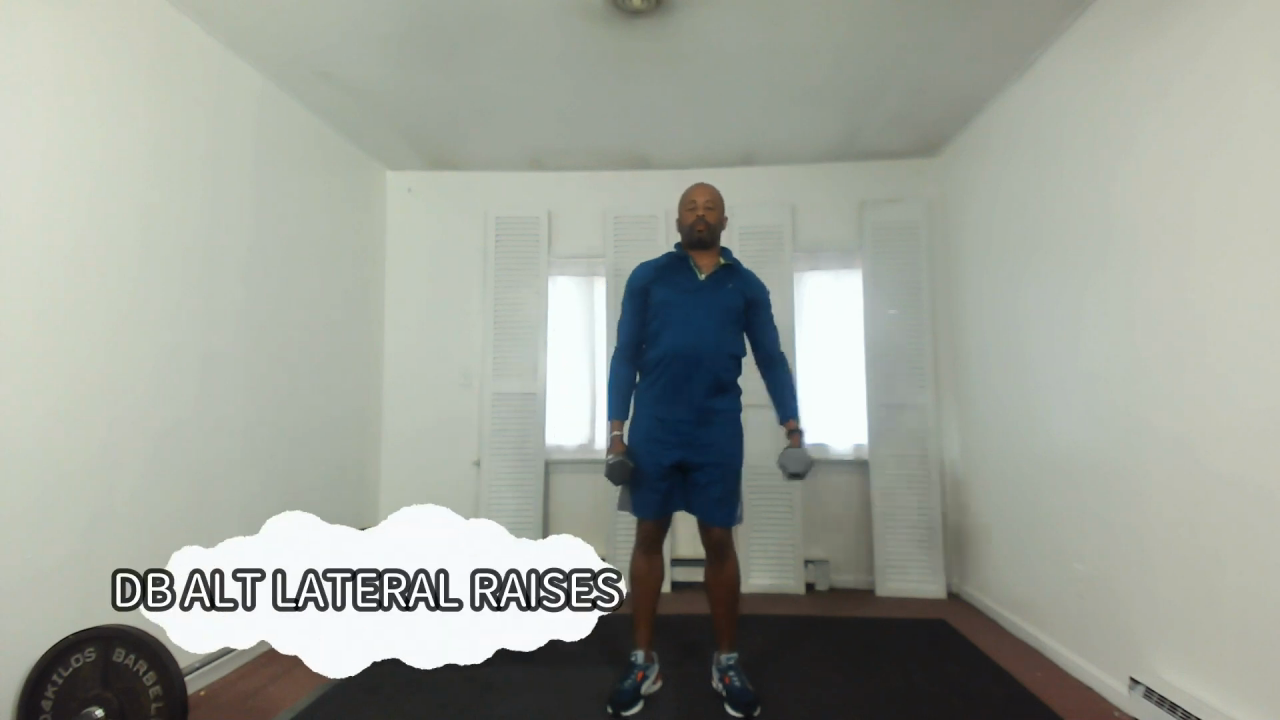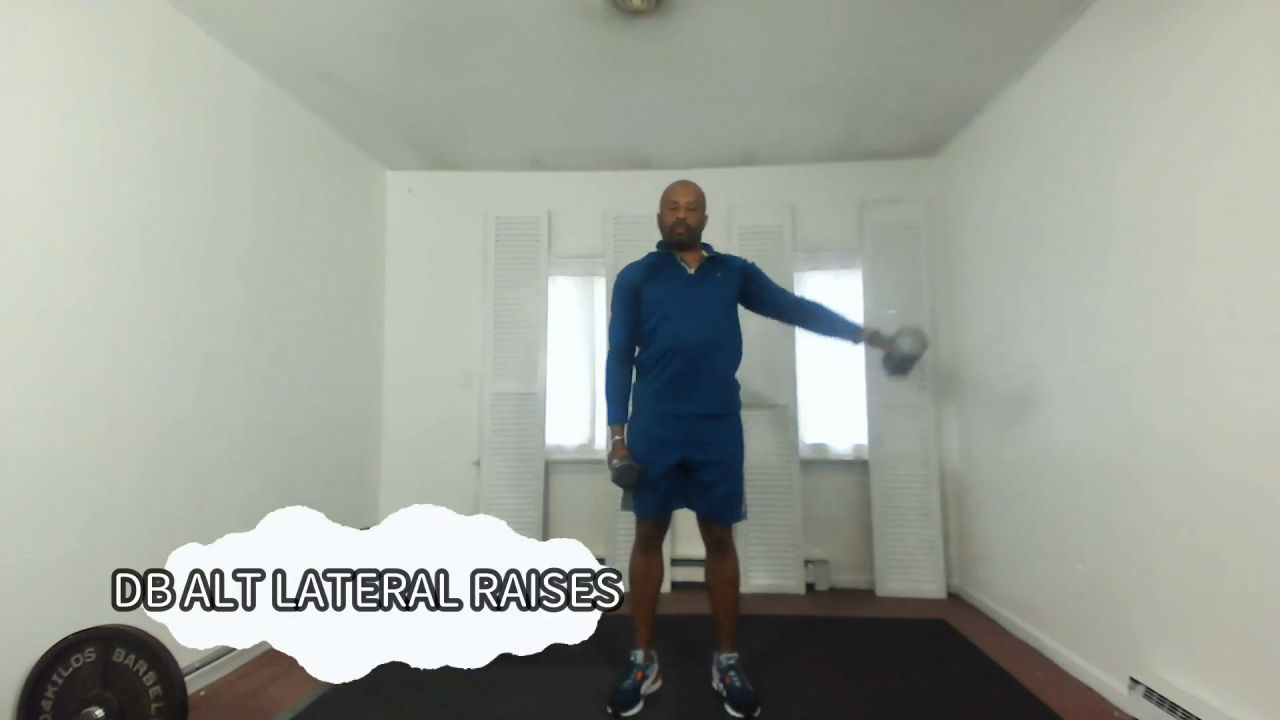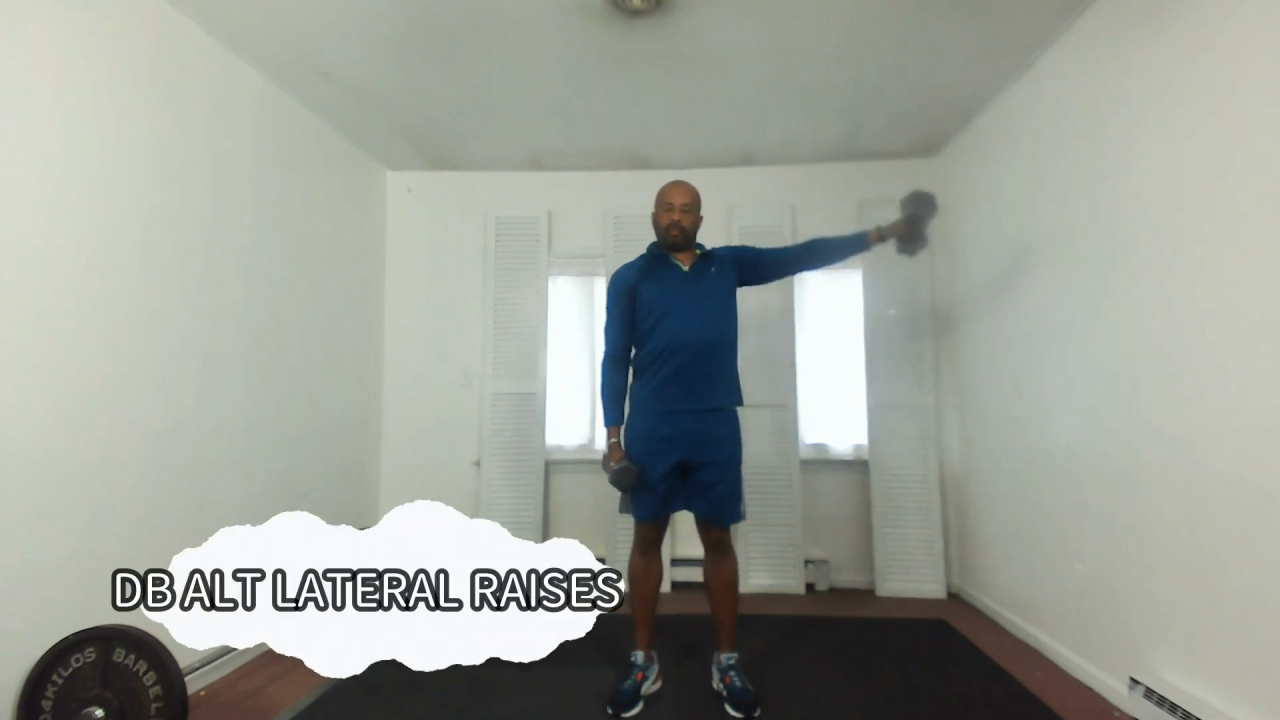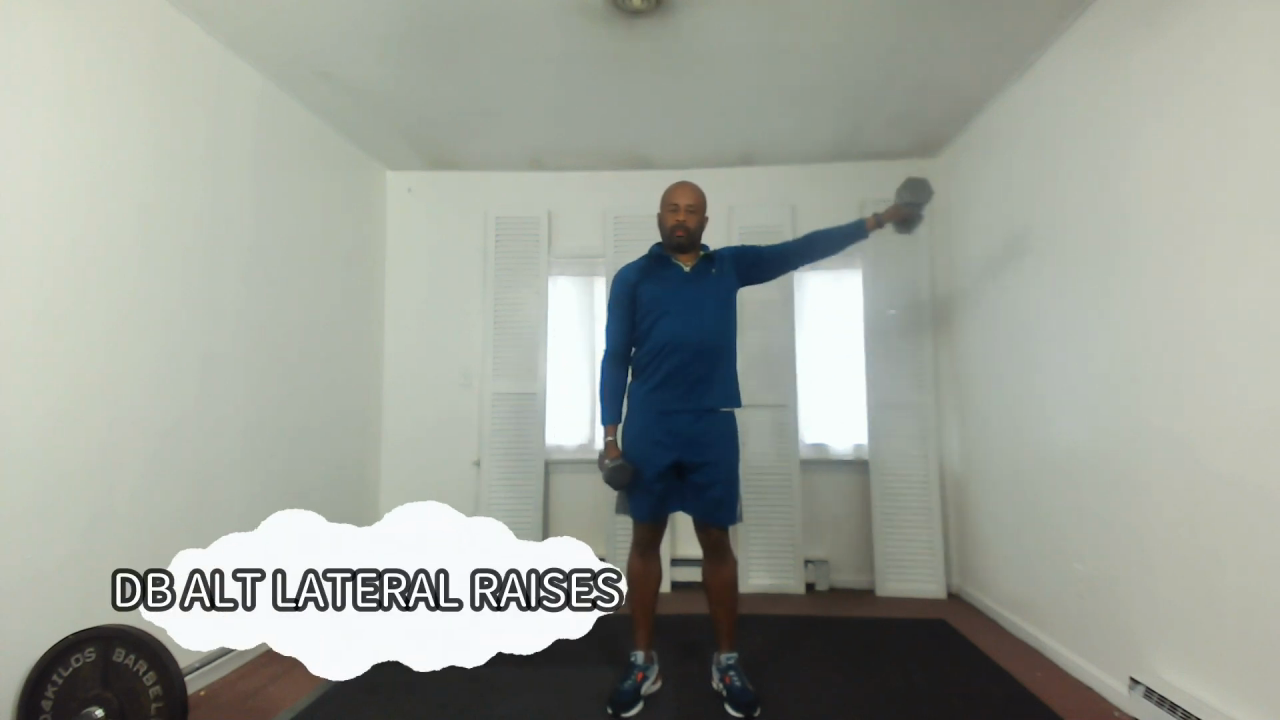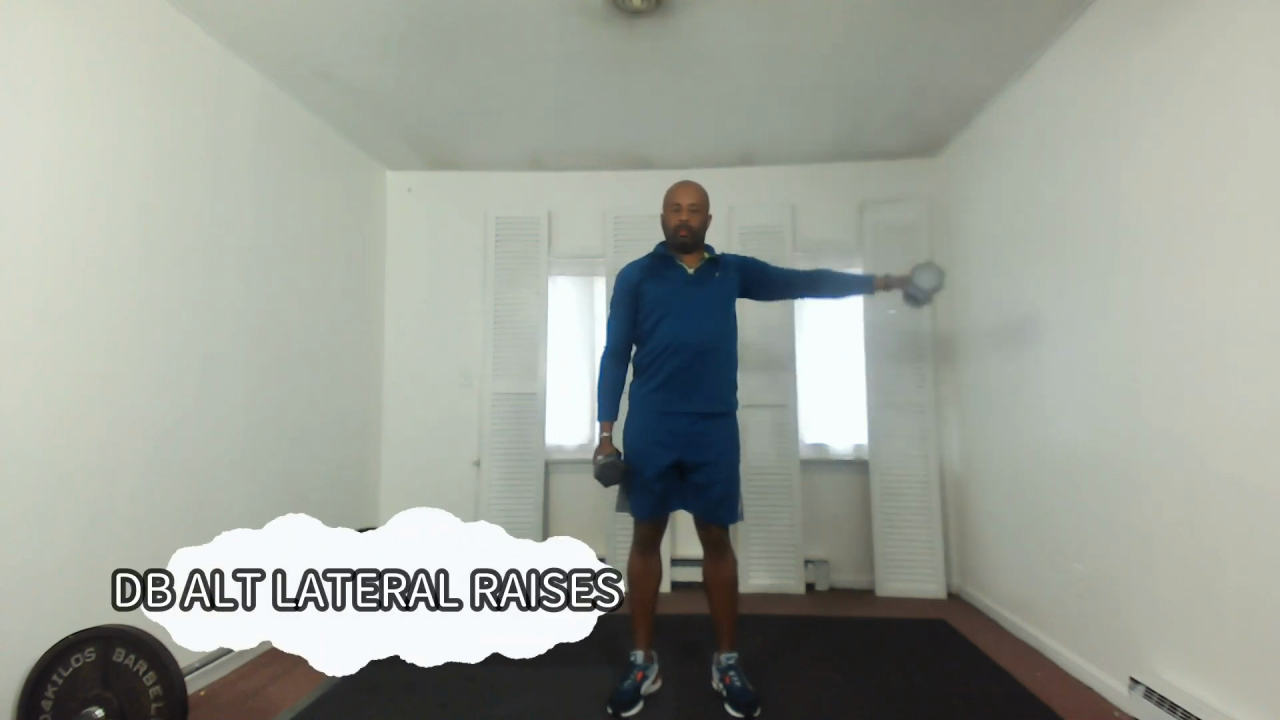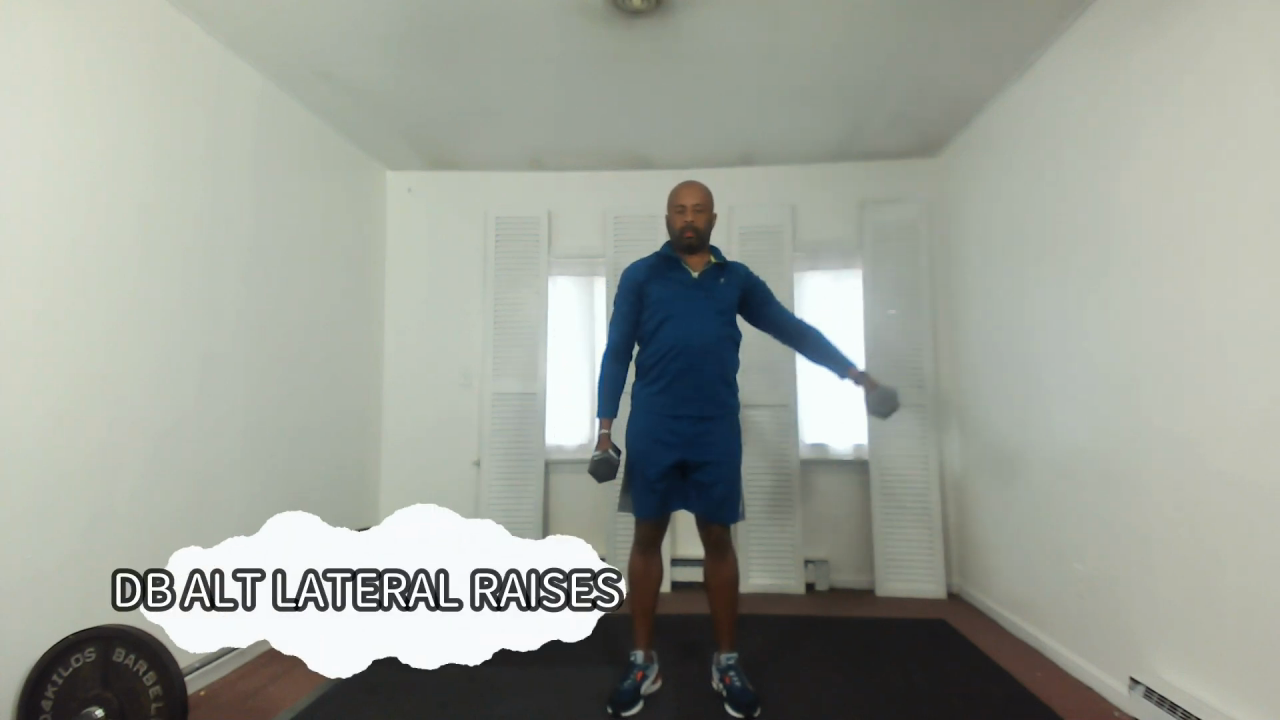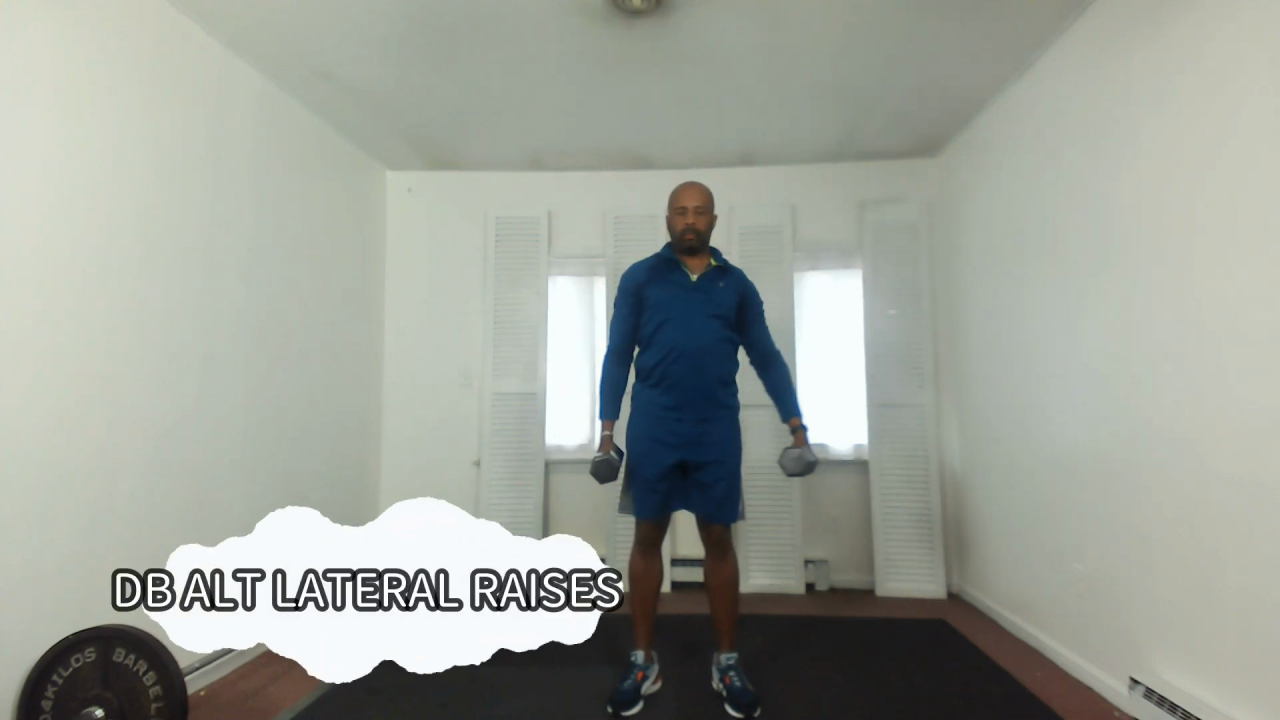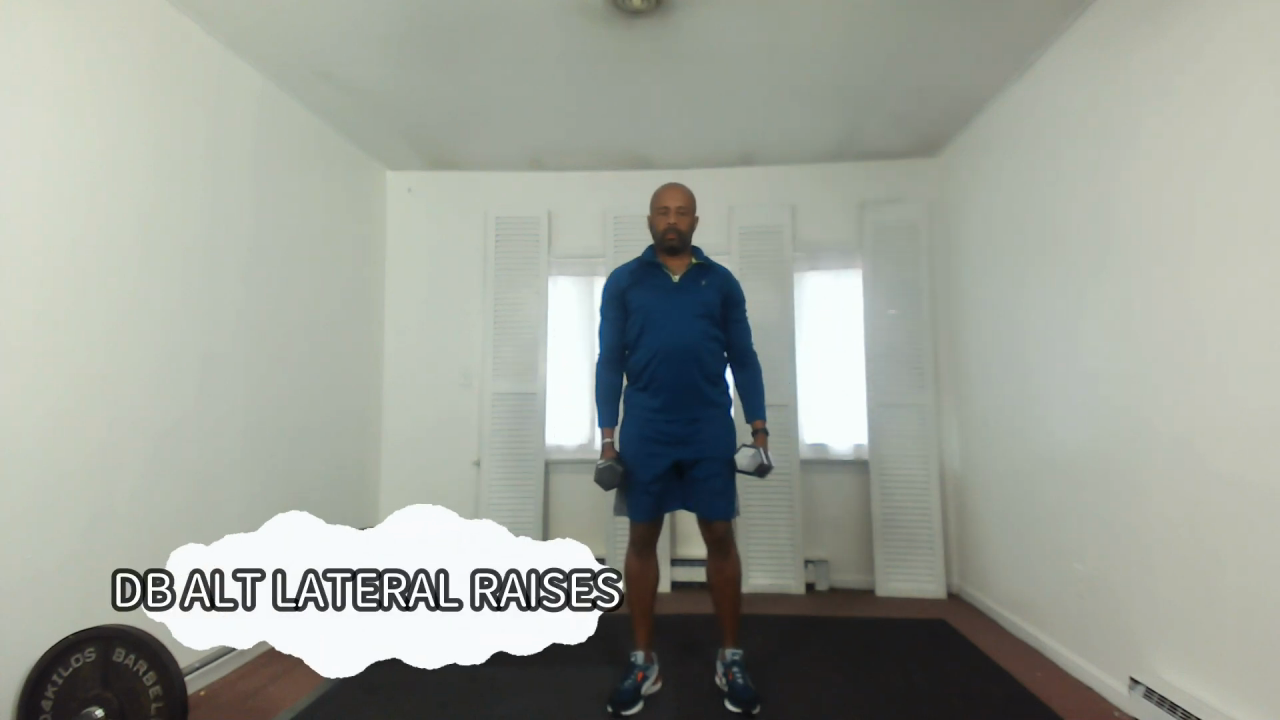
dt=0.3s
person 1, frame 1
left shoulder: (747, 286)
right shoulder: (647, 278)
left elbow: (771, 357)
right elbow: (626, 356)
left wrist: (790, 423)
right wrist: (615, 427)
left hip: (718, 431)
right hip: (654, 430)
left knee: (719, 543)
right knee: (649, 538)
left ankle: (728, 663)
right ankle: (643, 662)
person 1, frame 2
left shoulder: (735, 272)
right shoulder: (636, 277)
left elbow: (793, 307)
right elbow: (619, 357)
left wrist: (860, 334)
right wrist: (618, 432)
left hip: (718, 427)
right hip: (653, 428)
left knee: (719, 540)
right knee: (648, 536)
left ankle: (727, 663)
right ankle: (642, 661)
person 1, frame 3
left shoulder: (729, 265)
right shoulder: (629, 278)
left elbow: (800, 256)
right elbow: (615, 359)
left wrist: (878, 234)
right wrist: (613, 435)
left hip: (715, 426)
right hip: (651, 428)
left knee: (717, 540)
right knee: (647, 538)
left ankle: (727, 663)
right ankle: (643, 663)
person 1, frame 4
left shoulder: (730, 265)
right shoulder: (632, 278)
left elbow: (802, 249)
right elbow: (616, 358)
left wrist: (875, 221)
right wrist: (610, 434)
left hip: (713, 427)
right hip: (649, 428)
left knee: (716, 542)
right knee: (646, 539)
left ankle: (727, 663)
right ankle: (642, 662)
person 1, frame 5
left shoulder: (733, 271)
right shoulder: (636, 276)
left elbow: (804, 282)
right elbow: (616, 354)
left wrist: (878, 283)
right wrist: (606, 429)
left hip: (715, 428)
right hip: (650, 428)
left knee: (717, 540)
right knee: (646, 538)
left ankle: (727, 663)
right ankle: (642, 662)
person 1, frame 6
left shoulder: (735, 278)
right shoulder: (640, 276)
left elbow: (790, 328)
right elbow: (617, 352)
left wrist: (850, 370)
right wrist: (604, 425)
left hip: (717, 430)
right hip: (652, 428)
left knee: (718, 540)
right knee: (647, 537)
left ankle: (727, 663)
right ankle: (642, 662)
person 1, frame 7
left shoulder: (736, 283)
right shoulder: (640, 278)
left elbow: (765, 356)
right elbow: (618, 354)
left wrist: (794, 421)
right wrist: (607, 426)
left hip: (717, 431)
right hip: (653, 429)
left knee: (718, 541)
right knee: (648, 538)
left ankle: (726, 663)
right ankle: (643, 661)
person 1, frame 8
left shoulder: (721, 281)
right shoulder: (623, 282)
left elbow: (743, 357)
right elbow: (610, 360)
left wrist: (759, 424)
right wrist: (608, 433)
left hip: (710, 430)
right hip: (645, 431)
left knee: (719, 537)
right knee: (642, 538)
left ankle: (730, 659)
right ankle: (643, 662)
